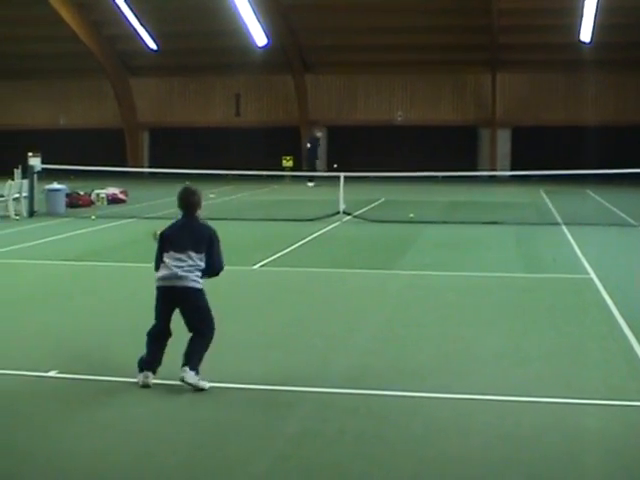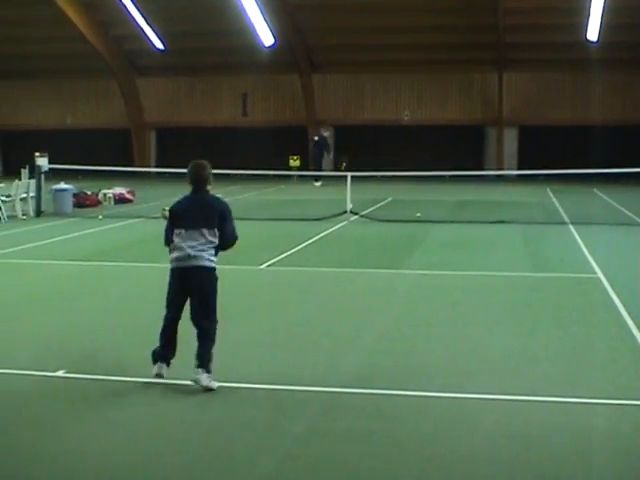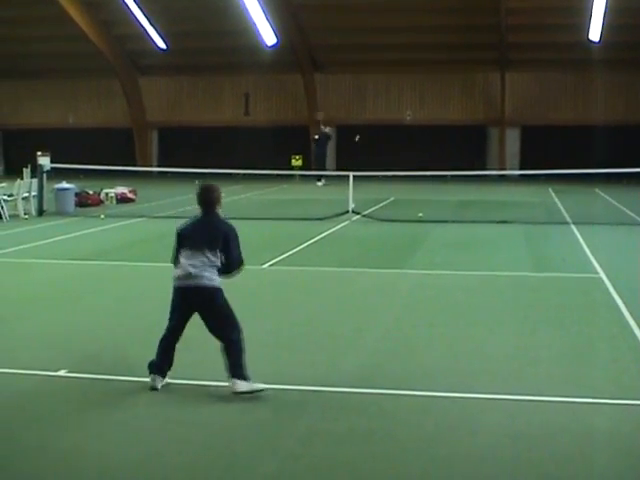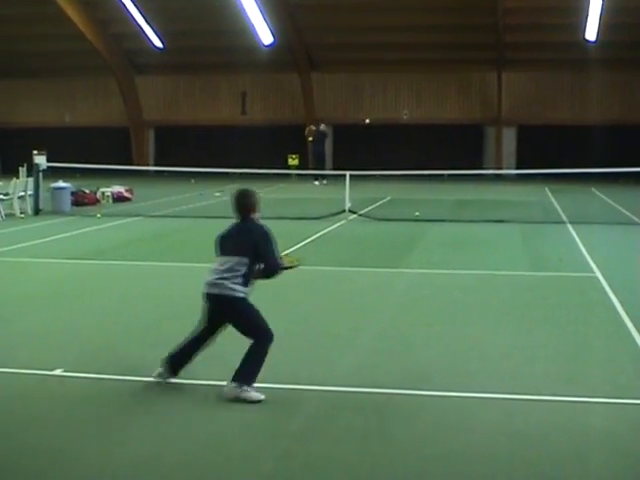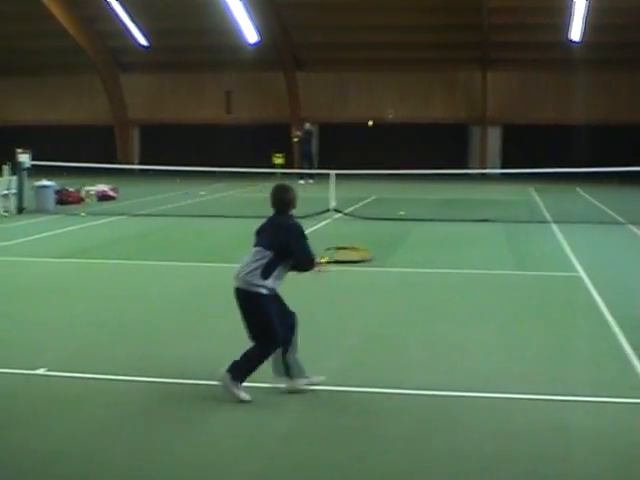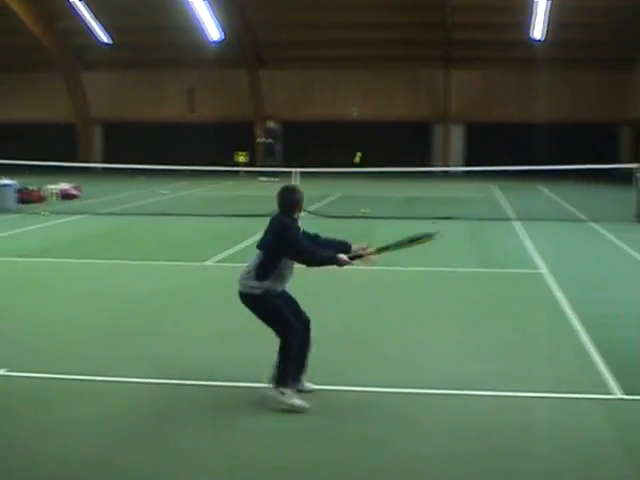
dt=0.2s
person 1, frame 1
left shoulder: (167, 231)
right shoulder: (207, 232)
left elbow: (158, 263)
right elbow: (216, 267)
left hip: (165, 285)
right hip: (190, 286)
left knee: (159, 329)
right knee: (204, 329)
left ankle: (147, 371)
right ankle: (189, 371)
person 1, frame 2
left shoulder: (177, 207)
right shoulder: (219, 206)
left elbow: (168, 239)
right elbow: (230, 239)
left hip: (178, 267)
right hip: (203, 268)
left knee: (171, 315)
right knee: (206, 320)
left ankle: (161, 362)
right ankle: (202, 371)
person 1, frame 3
left shoulder: (185, 230)
right shoulder: (226, 229)
left elbow: (176, 260)
right elbow: (235, 262)
left hip: (182, 285)
right hip: (206, 287)
left knee: (173, 330)
right knee: (231, 332)
left ankle: (156, 374)
right ankle: (239, 379)
person 1, frame 4
left shoulder: (226, 234)
right shoulder: (260, 233)
right elbow: (273, 268)
right wrist: (261, 270)
left hip: (214, 291)
right hip: (233, 296)
left knee: (205, 332)
right knee: (264, 336)
left ankle: (168, 368)
right ankle: (240, 385)
person 1, frame 5
left shoulder: (269, 226)
right shoulder: (291, 227)
right elbow: (304, 262)
left wrist: (299, 262)
right wrist: (308, 262)
left hip: (256, 287)
right hip: (254, 290)
left knee: (287, 321)
right knee: (272, 338)
left ankle: (294, 377)
right ankle: (233, 378)
person 1, frame 6
left shoulder: (293, 229)
right shoulder: (283, 225)
left elbow: (316, 242)
right elbow: (305, 253)
left wrist: (350, 248)
right wrist: (335, 258)
left hip: (272, 288)
right hip: (255, 291)
left knee: (302, 325)
right knee: (293, 333)
left ankle: (295, 379)
right ankle: (282, 388)
